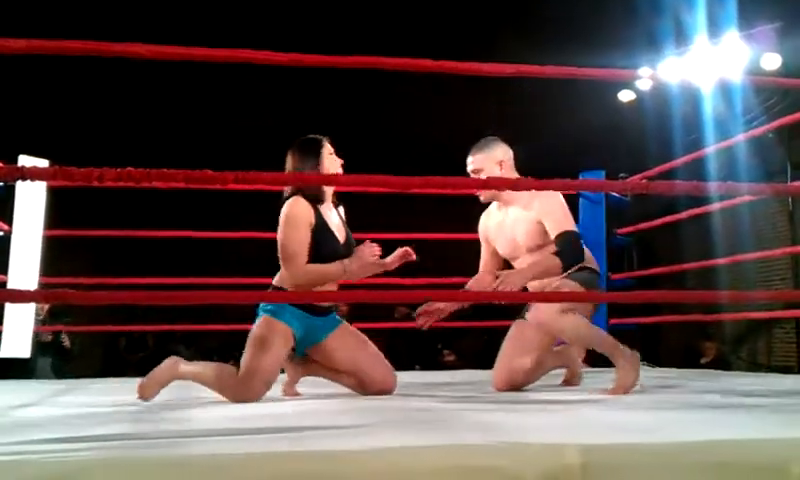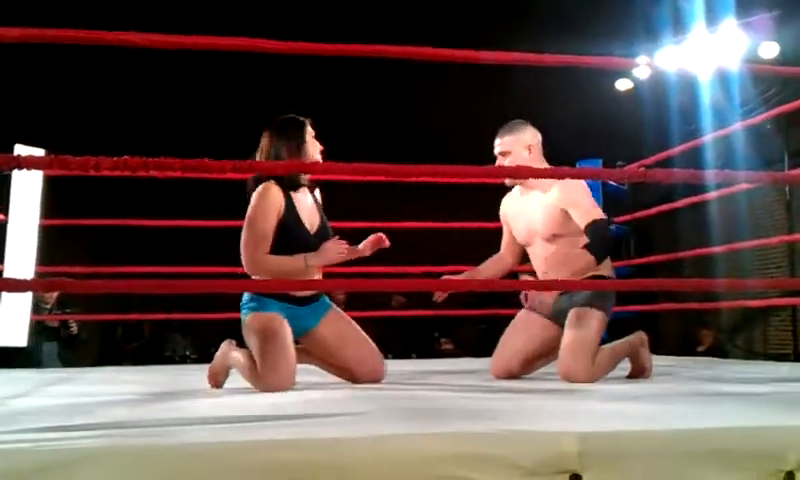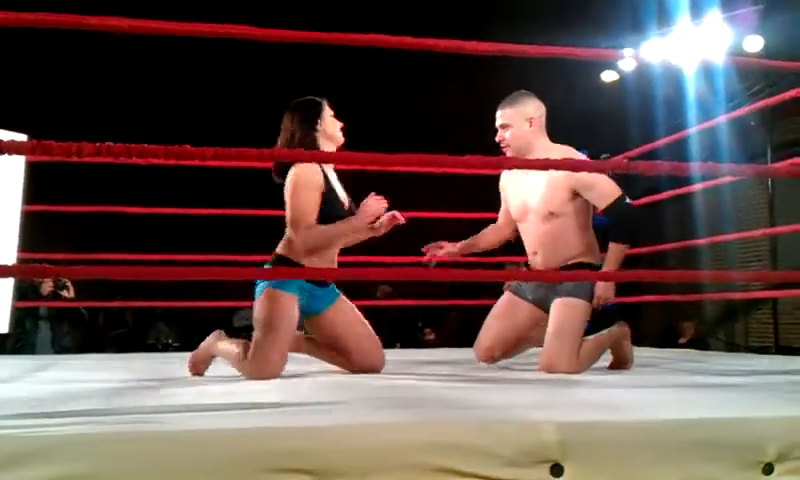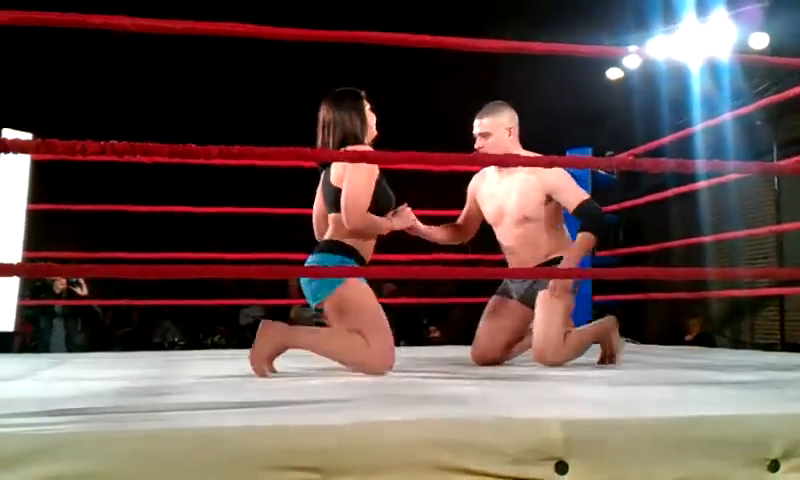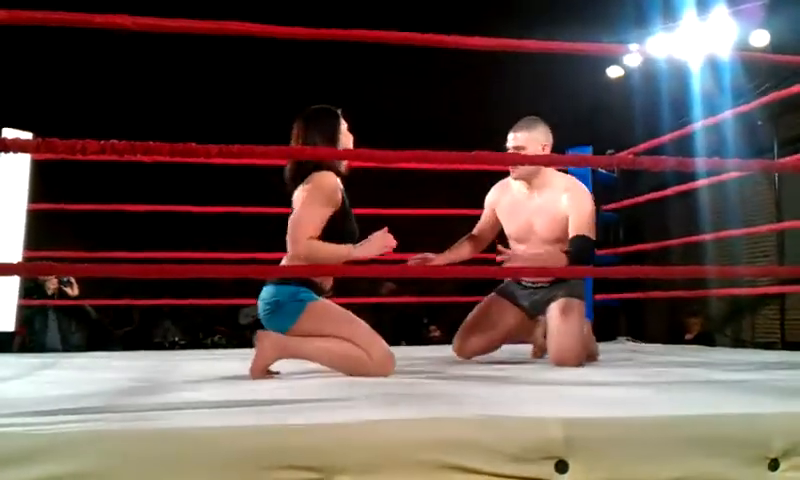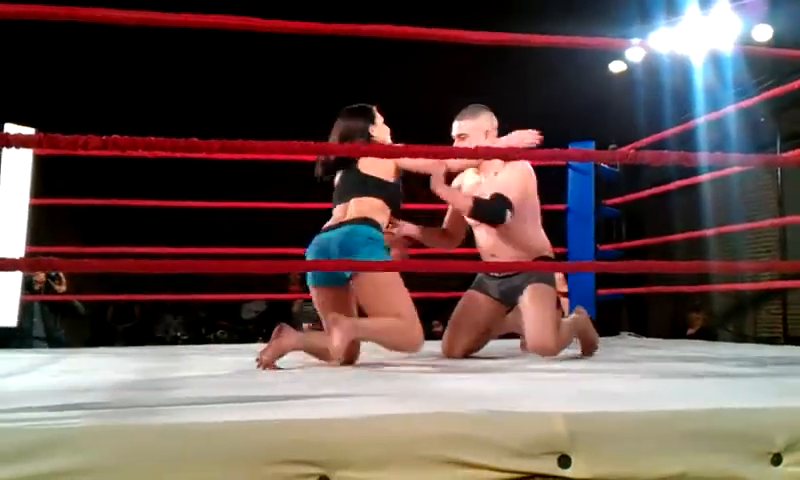
dt=0.5s
person 1, frame 1
left shoulder: (336, 210)
right shoulder: (299, 207)
right elbow: (296, 274)
left wrist: (385, 264)
right wrist: (351, 263)
left hip: (323, 318)
right hip: (284, 311)
left knee: (383, 383)
right knee: (245, 389)
left ankle: (299, 366)
right ankle: (180, 368)
person 1, frame 2
left shoulder: (312, 193)
right shoulder: (270, 193)
right elbow: (254, 264)
left wrist: (359, 250)
right wrist: (315, 258)
left hip: (313, 305)
right hip: (269, 304)
left knee: (373, 371)
right knee: (277, 381)
left ankle: (294, 354)
right ankle: (231, 354)
person 1, frame 3
left shoulder: (328, 171)
right shoulder: (306, 171)
right elbow: (306, 238)
left wrist: (375, 227)
right wrist: (358, 219)
left hip: (321, 286)
right hip: (285, 279)
left knee: (372, 361)
right knee: (265, 369)
left ankle: (290, 342)
right ankle: (218, 345)
person 1, frame 4
left shoulder: (334, 165)
right shoulder: (360, 154)
right elbow: (352, 220)
left wrist: (385, 224)
right wrist: (394, 222)
left hip: (327, 264)
right hip: (337, 266)
left knee: (383, 357)
right knee: (378, 360)
left ankle: (289, 336)
right ankle: (279, 334)
person 1, frame 5
left shoulder: (310, 181)
right shoulder: (325, 181)
right elbow: (300, 247)
left wrist: (361, 247)
right wrist: (362, 250)
left hip: (285, 297)
right hip: (291, 298)
left knee: (370, 352)
right knee: (381, 361)
left ankle: (280, 341)
right ankle: (280, 344)
person 1, frame 6
left shoulder: (342, 170)
right shoulder: (390, 157)
right elbow: (449, 163)
right hip: (359, 245)
left knee: (346, 352)
right knee: (408, 336)
left ankle: (292, 338)
right ankle: (346, 329)
person 2, frame 1
left shoulder: (543, 199)
right shoulder: (487, 221)
left elbow: (571, 252)
right elbow: (486, 279)
left wrist: (522, 275)
right wrist: (447, 305)
left knee: (542, 316)
right knee: (503, 381)
left ankle: (620, 354)
right ankle: (566, 355)
person 2, frame 2
left shoulder: (566, 187)
right shoulder: (510, 204)
left elbow: (602, 241)
right elbow: (507, 258)
left wrist: (556, 280)
right wrist: (463, 278)
left hip: (588, 288)
right hip: (548, 297)
left knee: (574, 373)
right knee: (502, 369)
left ankle: (633, 344)
right ankle: (566, 345)
person 2, frame 3
right shoulder: (509, 177)
left elbow: (623, 214)
right elbow: (506, 228)
right wrist: (459, 247)
right hip: (534, 281)
left knee: (556, 365)
right knee: (485, 352)
left ankle: (615, 335)
right ankle: (551, 331)
person 2, frame 4
left shoulder: (543, 172)
right shoulder: (480, 183)
left elbow: (593, 218)
right elbow: (461, 232)
left wrist: (568, 265)
right wrist: (420, 229)
right hip: (515, 280)
left knee: (547, 354)
right knee: (482, 355)
left ankle: (603, 328)
right ankle: (543, 330)
person 2, frame 5
left shoulder: (574, 194)
right shoulder: (500, 193)
left elbow: (582, 255)
right elbow: (478, 239)
left wrist: (530, 259)
right wrist: (438, 259)
left hip: (562, 285)
right hip: (518, 287)
left knee: (566, 357)
right knee: (464, 347)
left ankle: (584, 334)
right ankle: (531, 331)
person 2, frame 6
left shoulder: (515, 169)
right shoulder: (462, 182)
left elbow: (493, 214)
right elbow: (449, 238)
left wrist: (442, 189)
right wrist: (412, 231)
left hip: (532, 270)
right hip: (490, 278)
left knee: (544, 346)
right knee: (452, 349)
left ankle: (576, 321)
right ankle: (514, 320)
